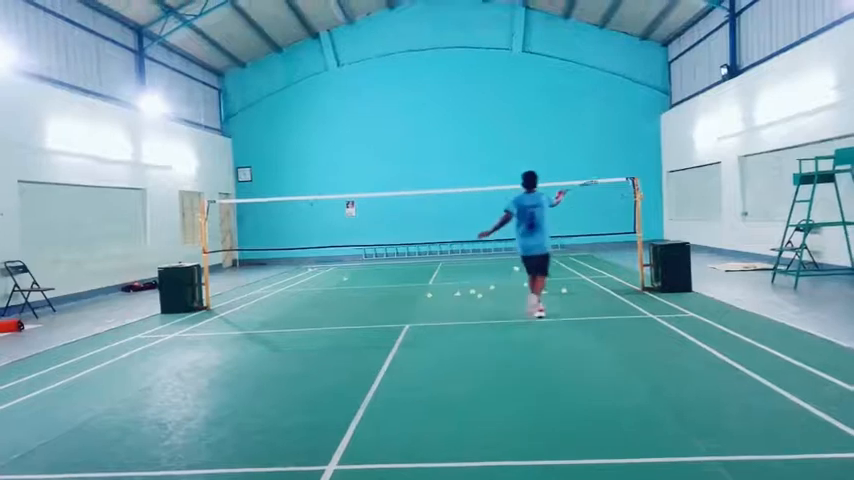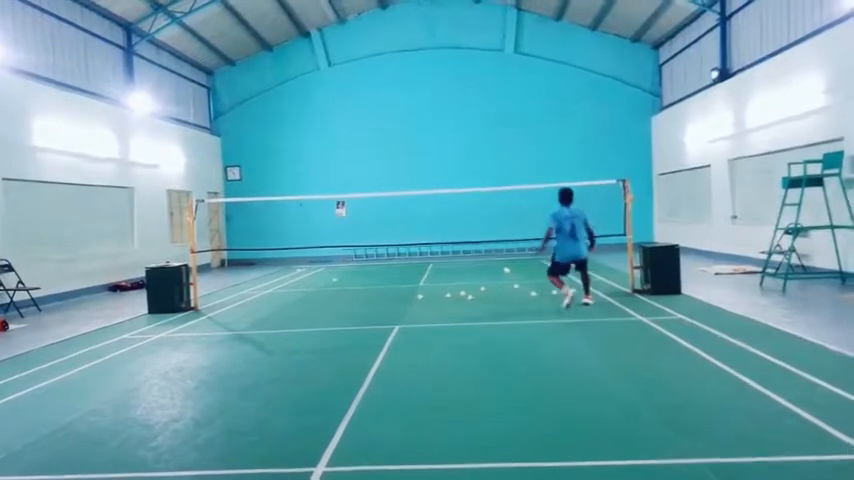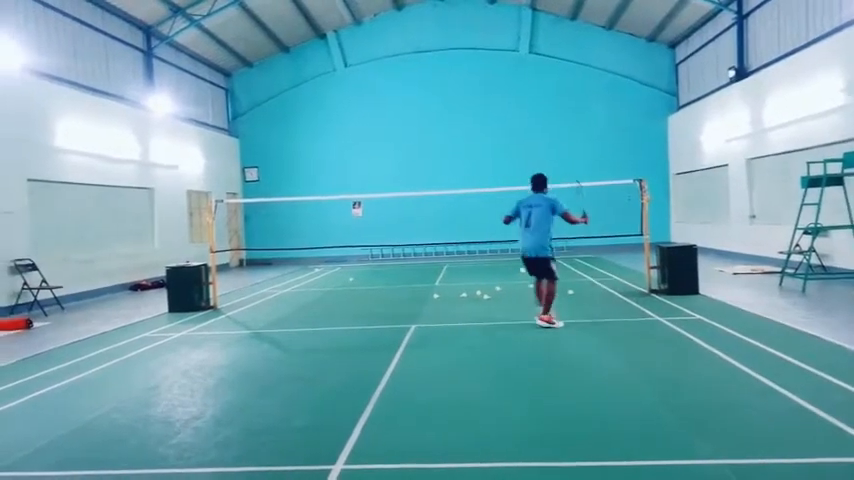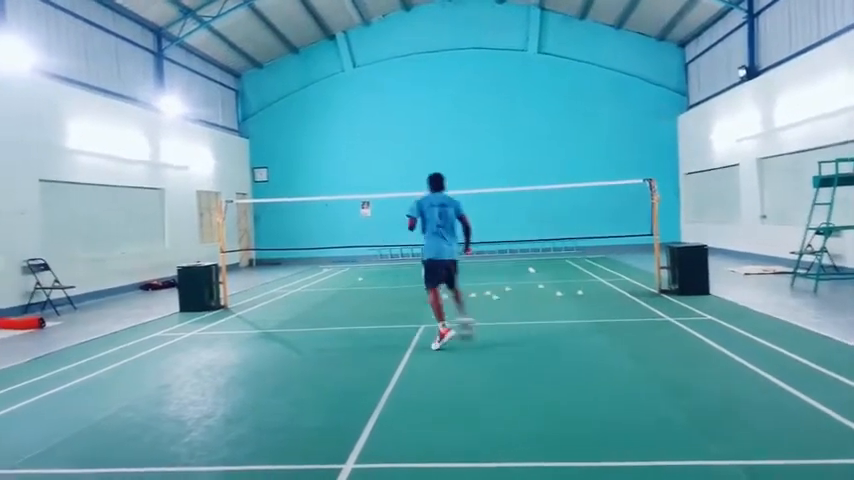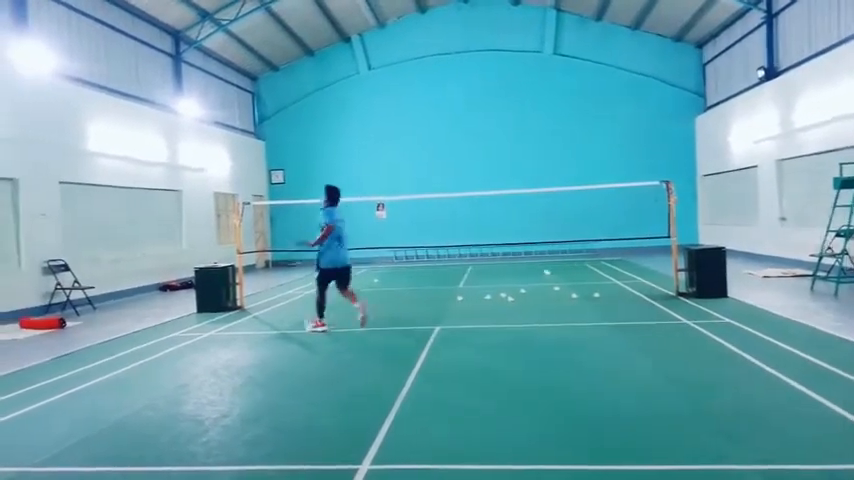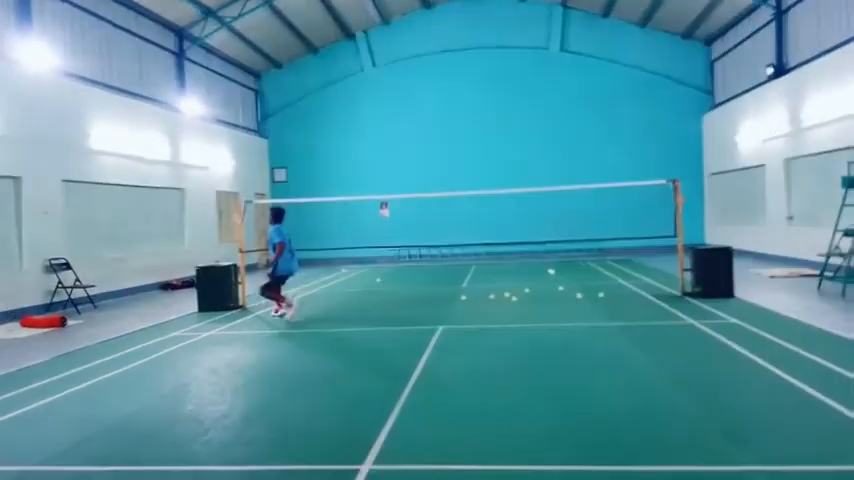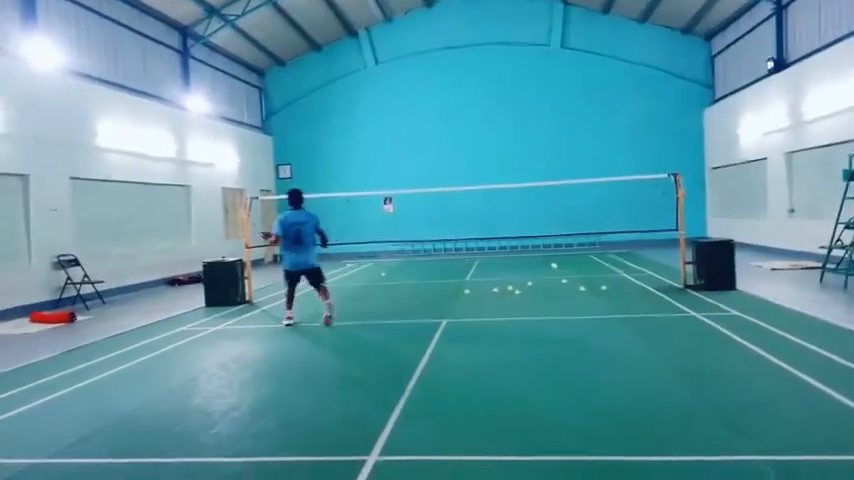
dt=0.7s
person 1, frame 1
left shoulder: (517, 200)
right shoulder: (543, 198)
left elbow: (507, 217)
right elbow: (554, 203)
left wrist: (490, 231)
right wrist: (560, 197)
left hip: (525, 246)
right hip: (541, 246)
left knee: (532, 276)
right knee: (541, 276)
left ankle: (538, 307)
right ankle: (534, 297)
person 1, frame 2
left shoulder: (556, 215)
right shoulder: (580, 213)
left elbow: (549, 233)
right elbow: (590, 232)
left wrist: (543, 245)
right wrist: (592, 244)
left hip: (563, 254)
right hip: (580, 252)
left knee: (552, 275)
right knee: (583, 271)
left ankle: (567, 290)
right ankle: (587, 296)
person 1, frame 3
left shoulder: (522, 203)
right shoulder: (551, 201)
left elbow: (506, 220)
right elbow: (570, 219)
left wrist: (517, 216)
right wrist: (583, 219)
left hip: (525, 250)
right hip: (541, 249)
left knee: (539, 278)
right knee: (552, 280)
left ankle: (542, 308)
right ankle: (544, 316)
person 1, frame 4
left shoulder: (420, 202)
right shoulder: (453, 202)
left elbow: (411, 226)
right elbow: (466, 224)
left wrist: (411, 220)
right wrist: (467, 244)
left hip: (433, 253)
right hip: (450, 253)
left knee: (433, 290)
right knee: (453, 287)
left ankle: (443, 329)
right ankle: (464, 317)
person 1, frame 5
left shoulder: (326, 212)
right shoulder: (338, 214)
left elbow: (329, 230)
left wrist: (314, 243)
left hip: (328, 260)
right hip: (343, 259)
left knee: (320, 290)
right knee: (344, 289)
left ankle: (320, 322)
right ankle: (358, 305)
person 1, frame 6
left shoulder: (274, 230)
right shoulder: (281, 230)
left elbow: (280, 248)
left wrist: (272, 264)
left hip: (282, 268)
right hip: (291, 266)
left knee: (264, 290)
right knee: (275, 285)
left ankle: (288, 302)
right ankle: (279, 307)
person 1, frame 7
left shoulder: (282, 218)
right shoulder: (311, 217)
left elbow: (275, 240)
right elbow: (323, 236)
left wrist: (269, 238)
right wrist: (324, 243)
left hip: (291, 262)
right hip: (310, 261)
left knee: (291, 287)
right knee: (319, 286)
left ankle: (289, 315)
right ankle: (327, 304)
